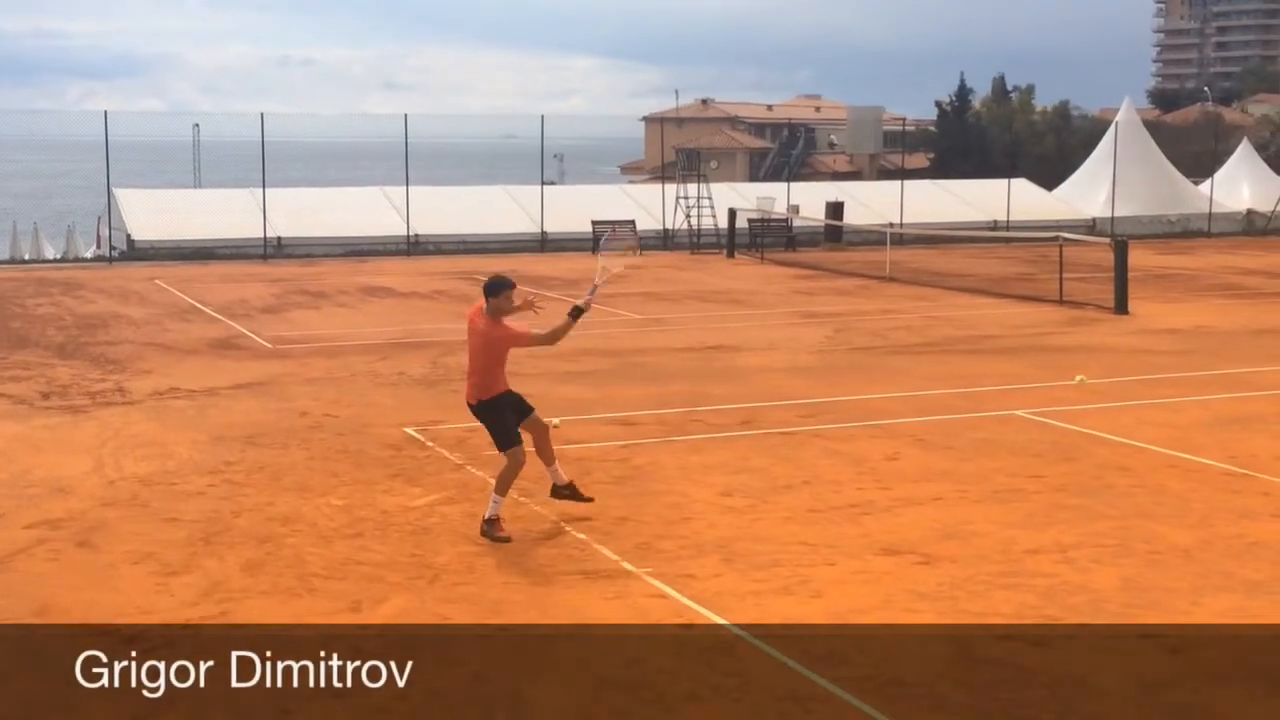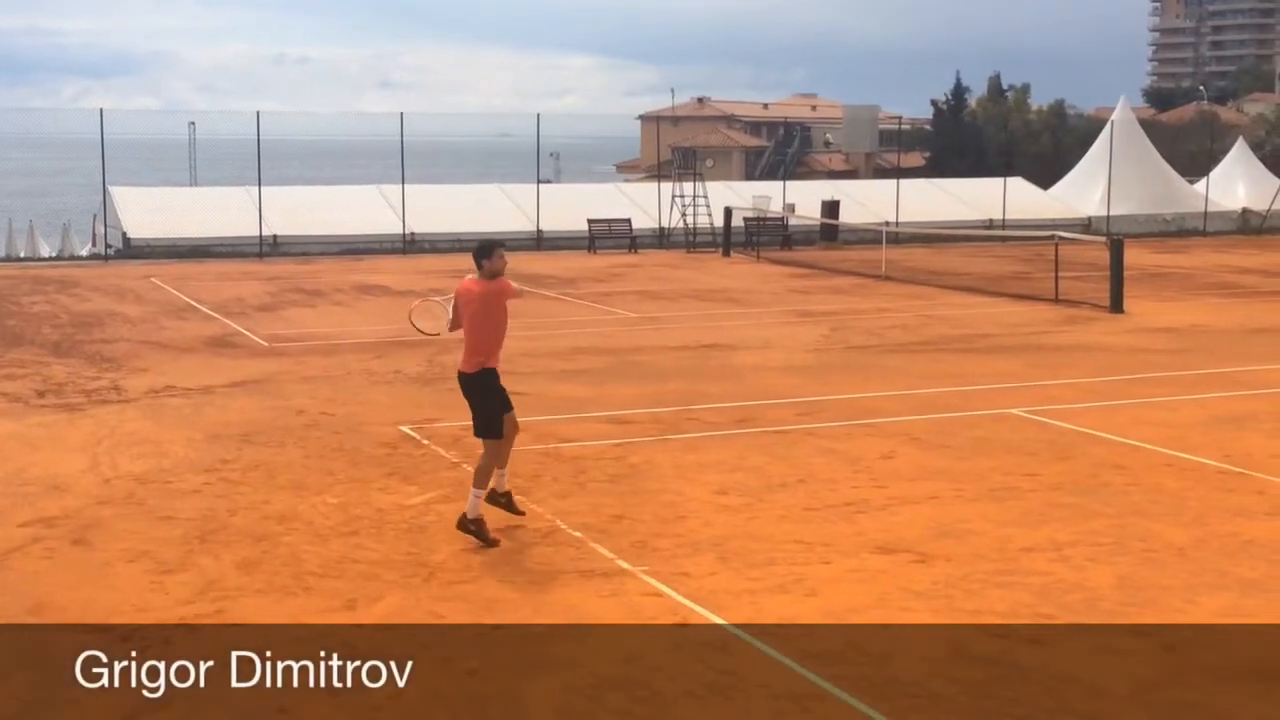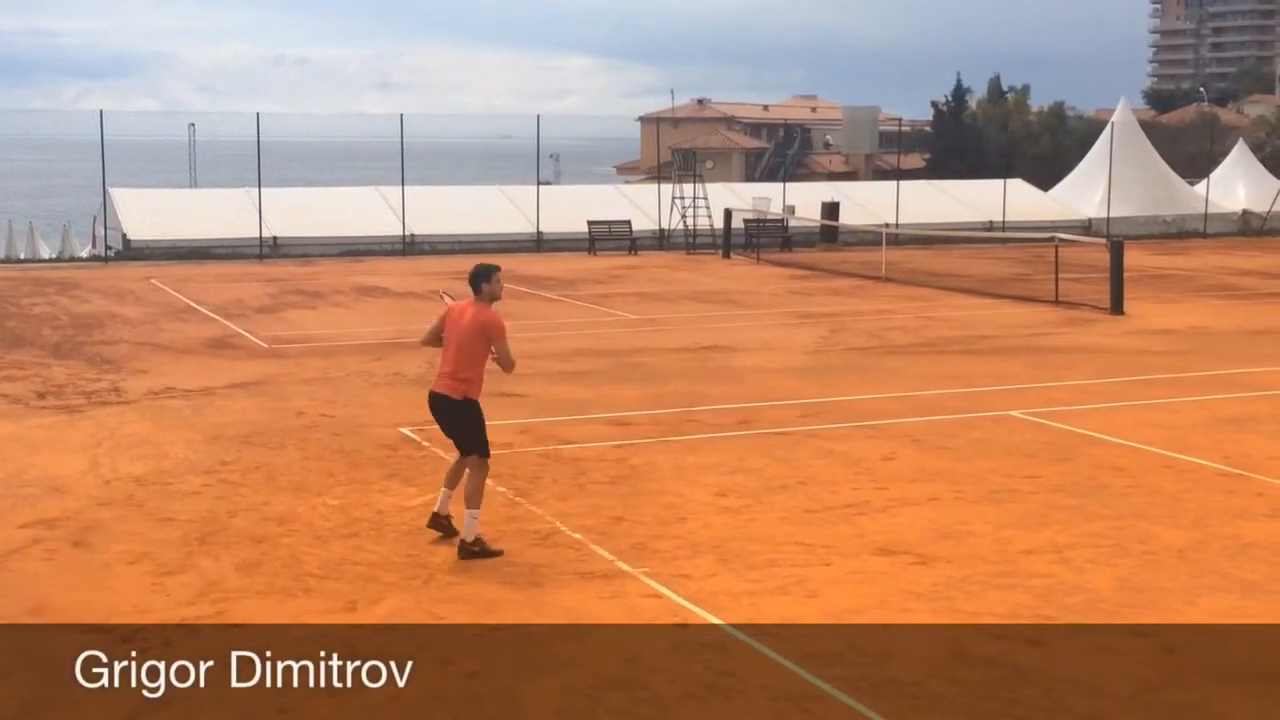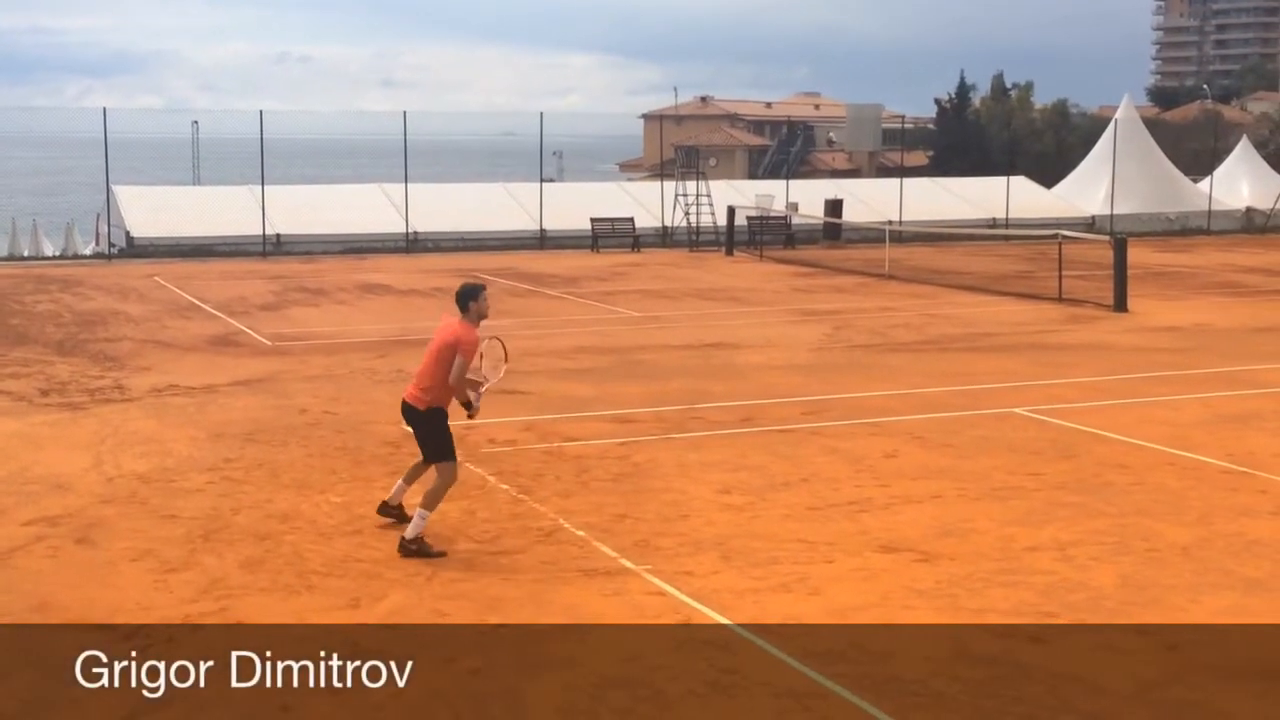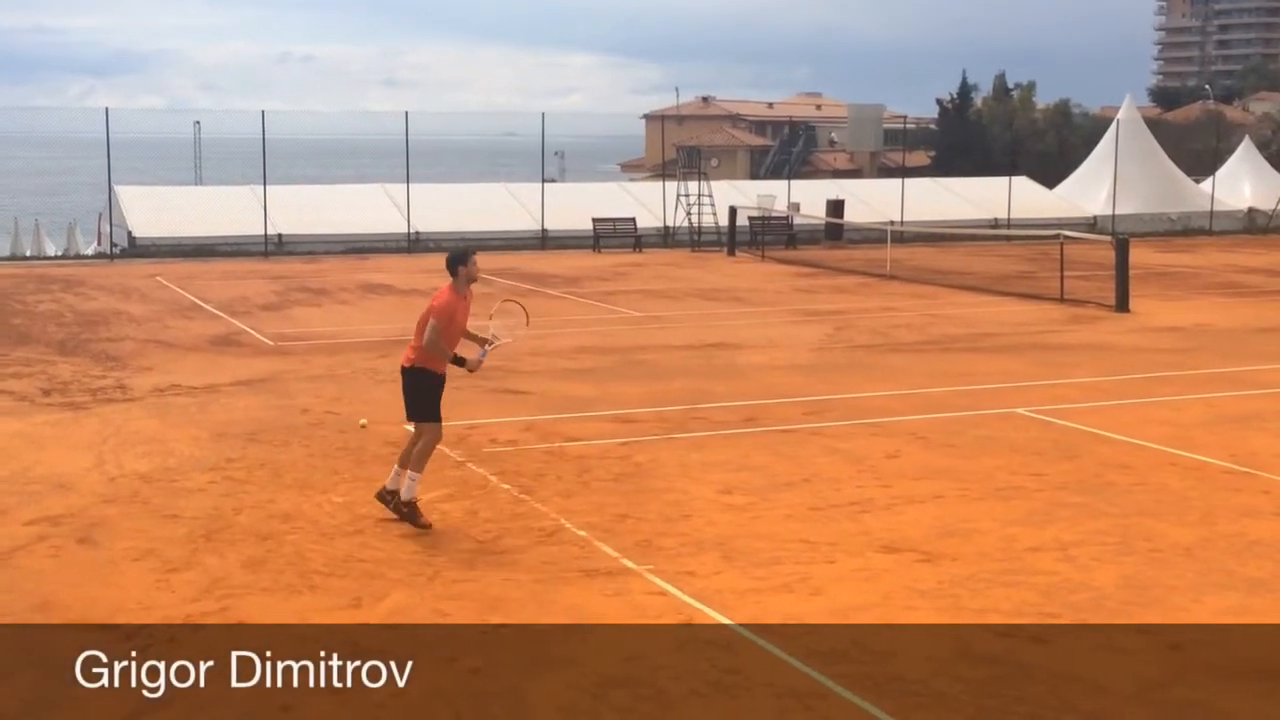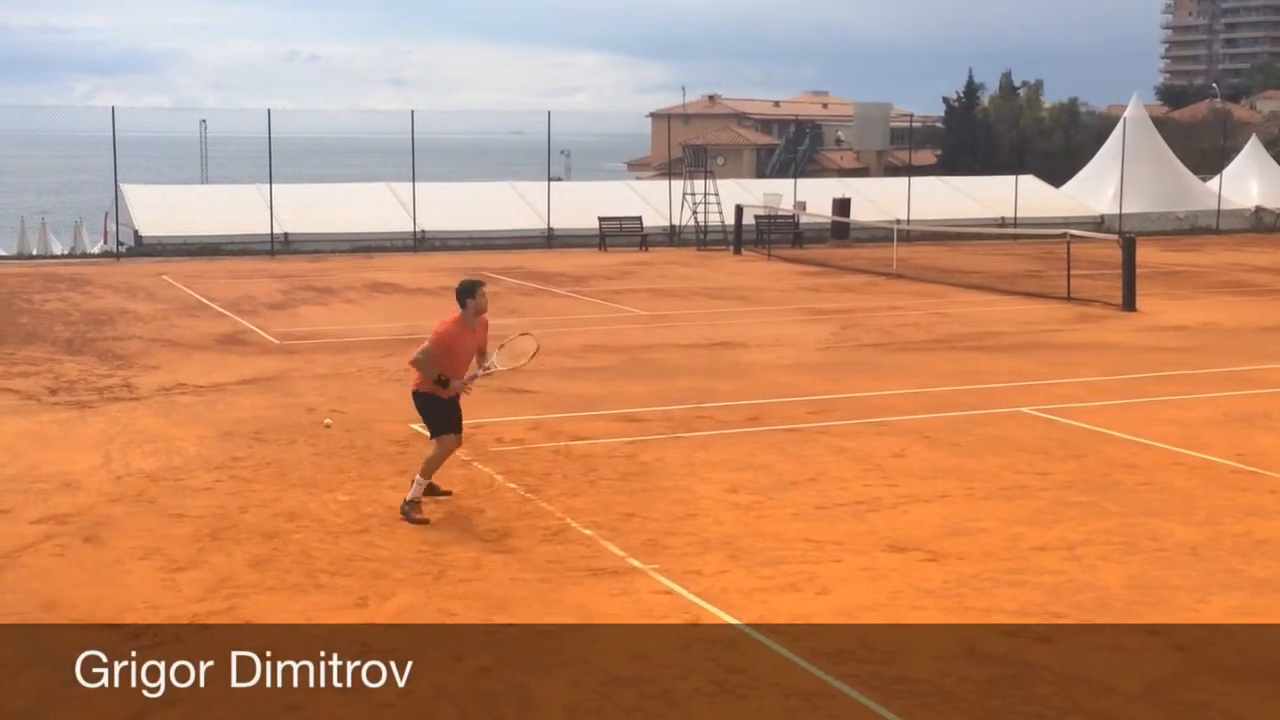
dt=0.3s
person 1, frame 1
left shoulder: (479, 309)
right shoulder: (500, 333)
right elbow: (549, 339)
left wrist: (514, 307)
right wrist: (575, 314)
left hip: (497, 392)
right hip: (485, 401)
left knee: (540, 428)
right knee: (517, 457)
left ankle: (561, 485)
right ankle: (490, 520)
person 1, frame 2
left shoulder: (465, 287)
right shoulder: (497, 288)
left elbow: (453, 326)
right elbow: (517, 291)
left hip: (478, 371)
right hip: (480, 374)
left knee: (509, 427)
right knee: (493, 448)
left ankle: (499, 491)
right ankle: (471, 517)
person 1, frame 3
left shoulder: (454, 308)
right shoulder: (491, 319)
left elbow: (426, 340)
right elbow: (508, 366)
right wrist: (493, 351)
left hip: (438, 395)
right hip: (460, 400)
left knee: (467, 456)
right knee: (479, 466)
left ankle: (441, 513)
right ankle: (470, 540)
person 1, frame 4
left shoulder: (451, 325)
right shoulder: (469, 337)
right elbow: (454, 382)
left wrist: (469, 383)
right wrist: (469, 404)
left hip: (413, 402)
right hip: (427, 408)
left knee: (433, 457)
right knee: (447, 474)
left ankle: (392, 503)
right ankle: (412, 538)
person 1, frame 5
left shoulder: (465, 294)
right shoulder: (446, 300)
right elbow: (429, 342)
left wrist: (477, 339)
right wrist: (463, 361)
left hip: (434, 370)
right hip: (419, 369)
left knee: (423, 435)
right knee: (430, 434)
left ankle: (390, 490)
right ankle: (406, 500)
person 1, frame 6
left shoulder: (481, 324)
right shoulder: (448, 330)
left elbow: (481, 352)
right elbow: (417, 360)
left wrist: (484, 367)
right wrist: (445, 382)
left hip: (448, 392)
right hip: (428, 392)
left knee: (455, 442)
right knee: (445, 444)
left ankle: (424, 482)
right ankle: (411, 500)
